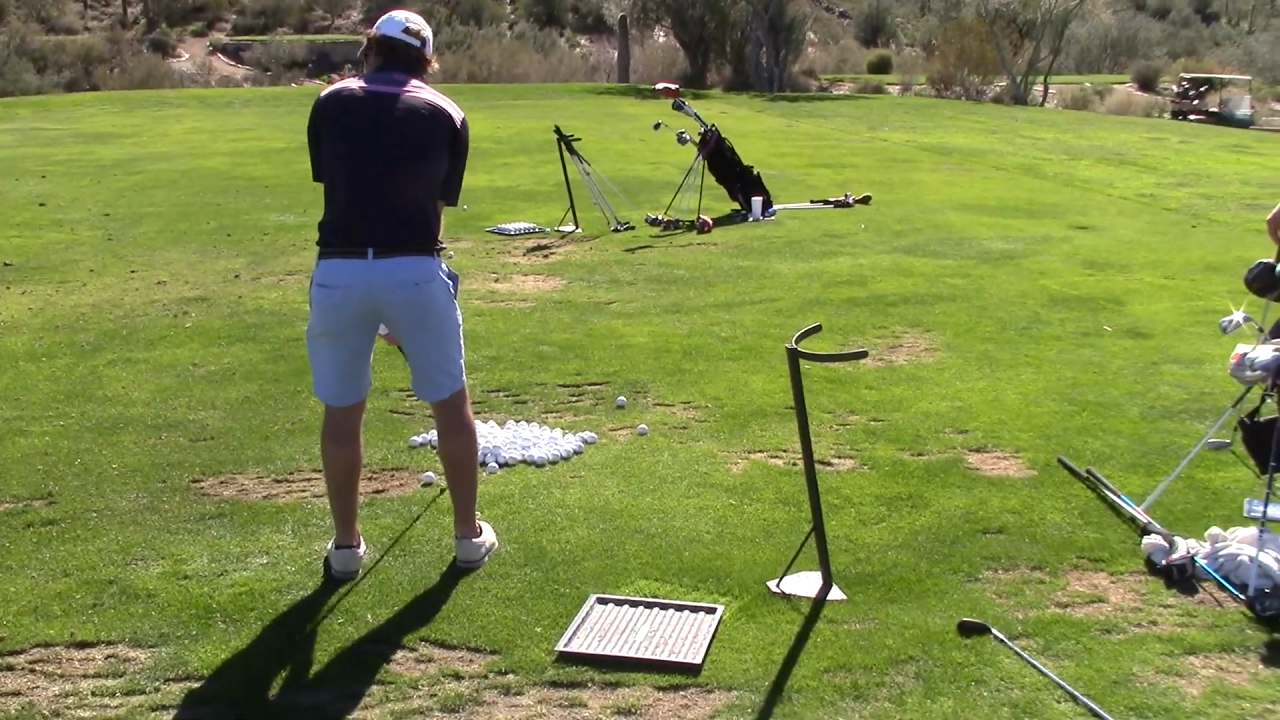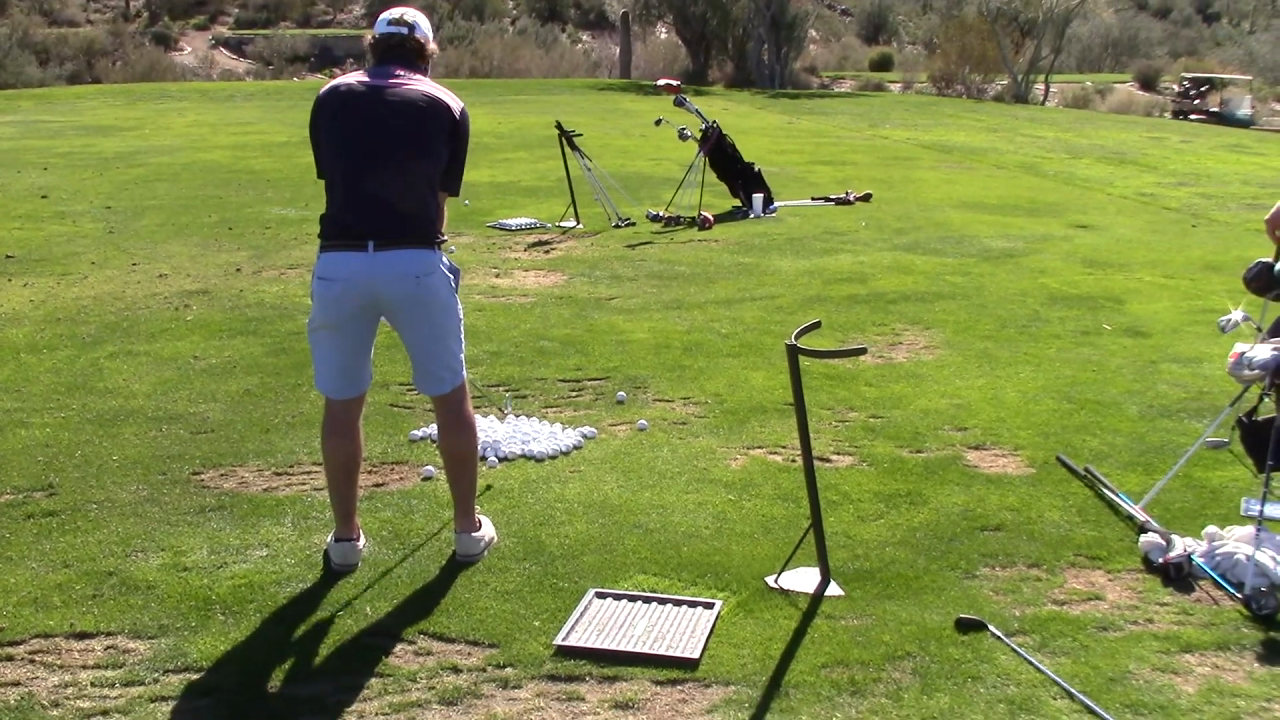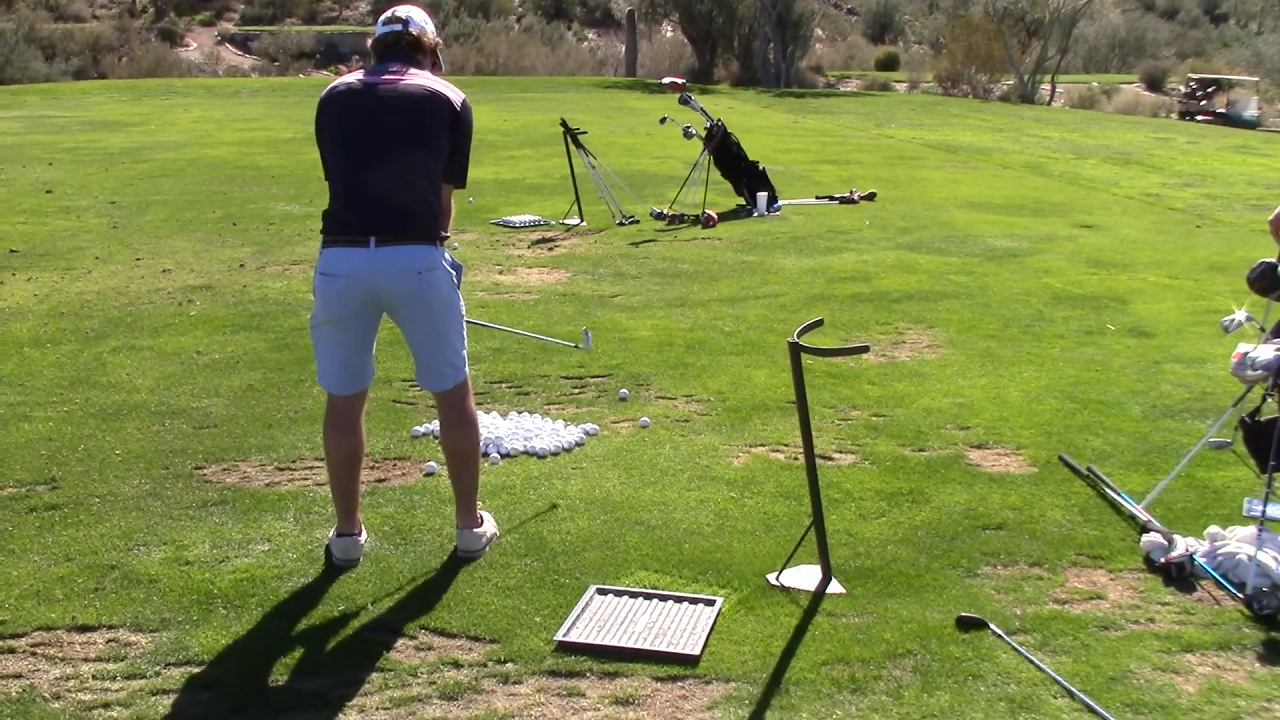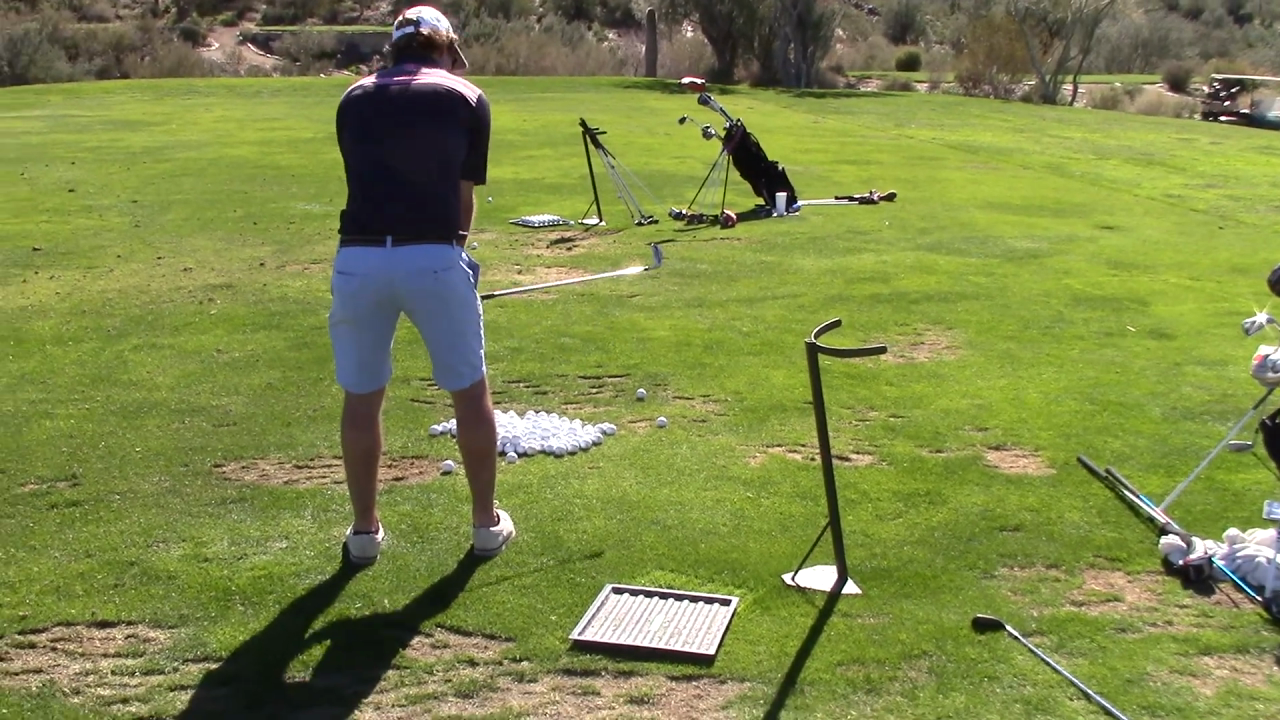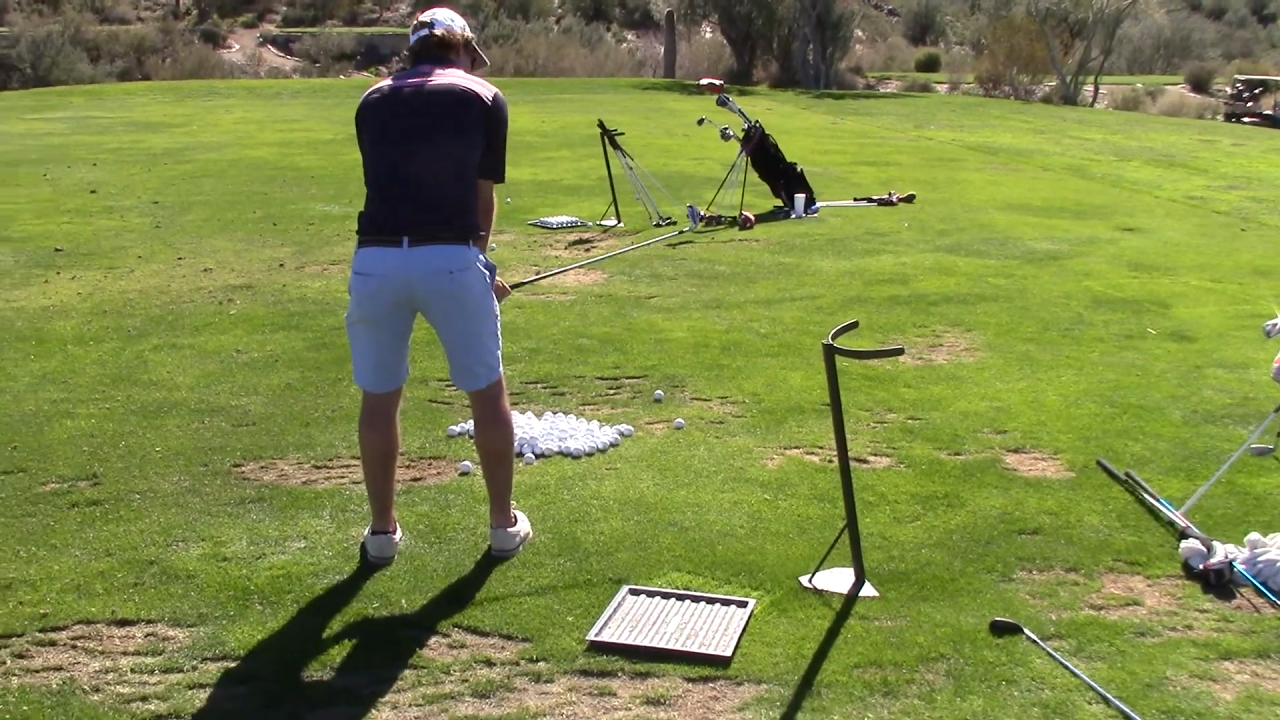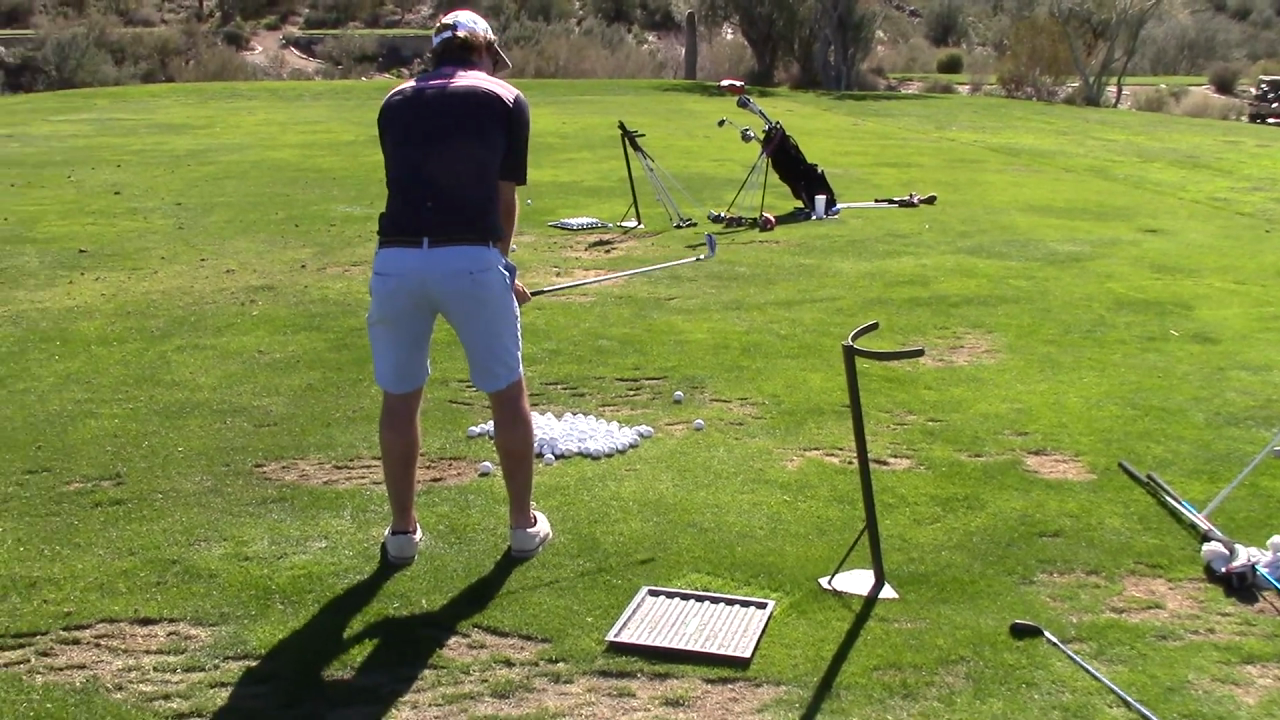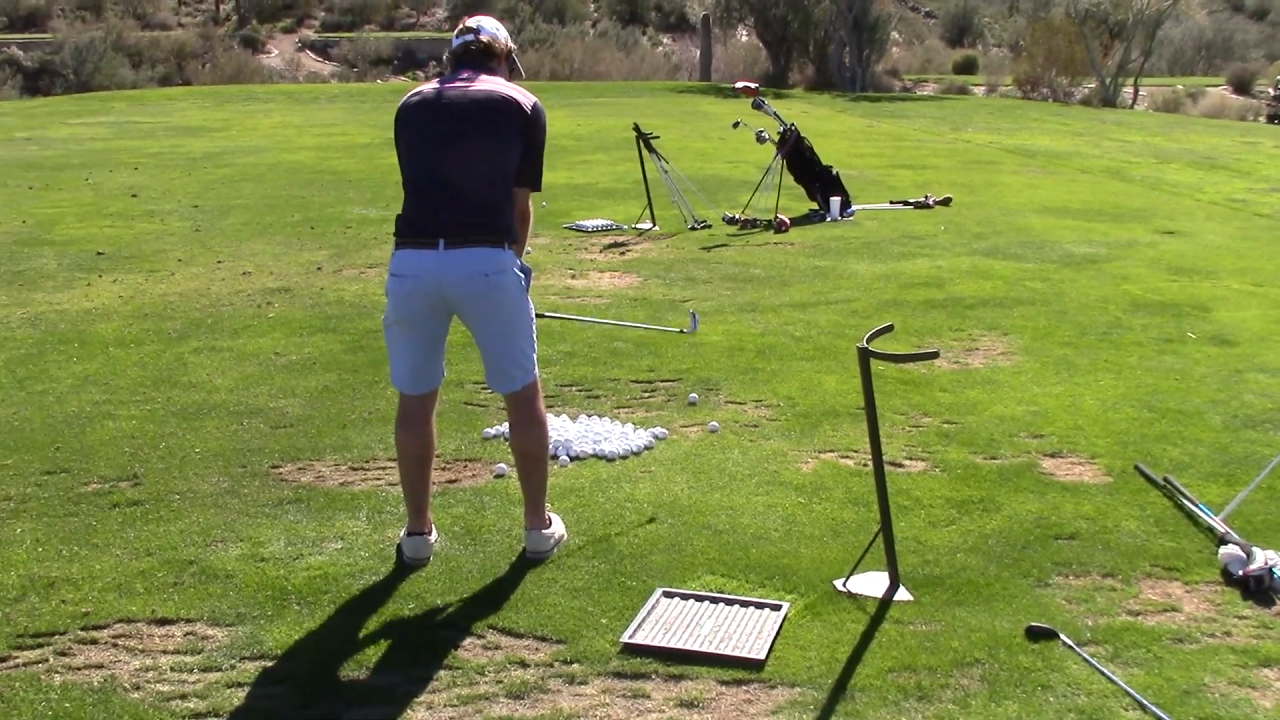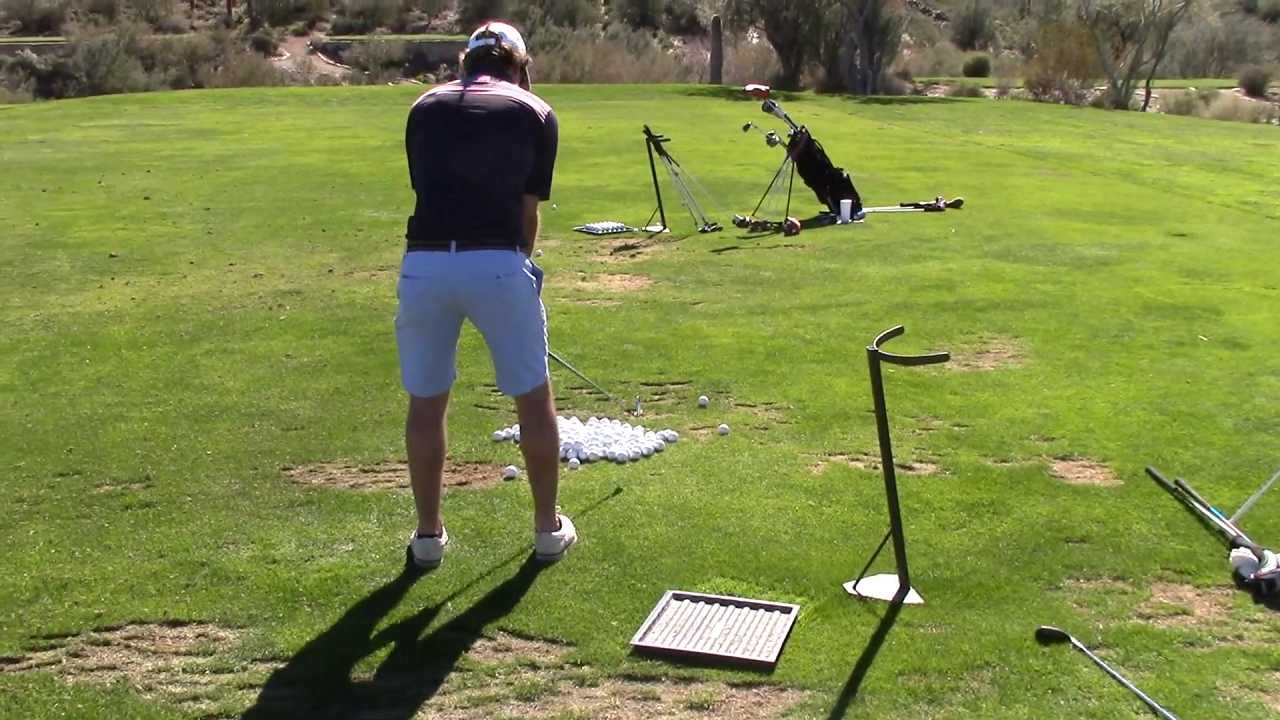
dt=0.1s
person 1, frame 1
left shoulder: (331, 101)
right shoulder: (447, 115)
left elbow: (328, 187)
left hip: (339, 269)
right hip: (414, 269)
left knee: (341, 411)
right knee: (450, 402)
left ankle: (346, 543)
right ankle: (468, 533)
person 1, frame 2
left shoulder: (332, 97)
right shoulder: (448, 107)
left hip: (340, 262)
right hip: (416, 263)
left knee: (341, 404)
right knee: (450, 396)
left ankle: (346, 536)
right ankle: (468, 527)
person 1, frame 3
left shoulder: (334, 96)
right shoulder: (449, 100)
right elbow: (443, 198)
left hip: (342, 258)
right hip: (417, 258)
left knee: (343, 400)
right knee: (452, 392)
left ankle: (348, 531)
right ankle: (469, 523)
person 1, frame 4
left shoulder: (354, 99)
right shoulder: (467, 98)
right elbow: (463, 197)
left hip: (359, 257)
right hip: (434, 257)
left knee: (361, 398)
right knee: (470, 392)
left ankle: (365, 529)
right ankle: (486, 521)
person 1, frame 5
left shoulder: (372, 101)
right shoulder: (483, 97)
right elbow: (482, 197)
right wrist: (478, 263)
left hip: (376, 258)
right hip: (450, 258)
left knee: (379, 398)
right knee: (487, 392)
left ankle: (383, 529)
right ankle: (503, 522)
person 1, frame 6
left shoulder: (395, 102)
right shoulder: (505, 99)
right elbow: (504, 200)
right wrist: (499, 265)
left hip: (396, 259)
right hip: (470, 260)
left knee: (399, 399)
right knee: (507, 393)
left ankle: (402, 530)
right ankle: (522, 523)
person 1, frame 7
left shoulder: (412, 104)
right shoulder: (523, 106)
right elbow: (519, 206)
right wrist: (511, 264)
left hip: (413, 261)
right hip: (487, 262)
left knee: (415, 400)
right knee: (522, 395)
left ankle: (418, 531)
right ankle: (538, 524)
person 1, frame 8
left shoulder: (425, 107)
right shoulder: (536, 113)
right elbow: (527, 212)
left hip: (425, 263)
right hip: (497, 264)
left knee: (426, 402)
right knee: (533, 397)
left ankle: (428, 533)
right ankle: (548, 527)
